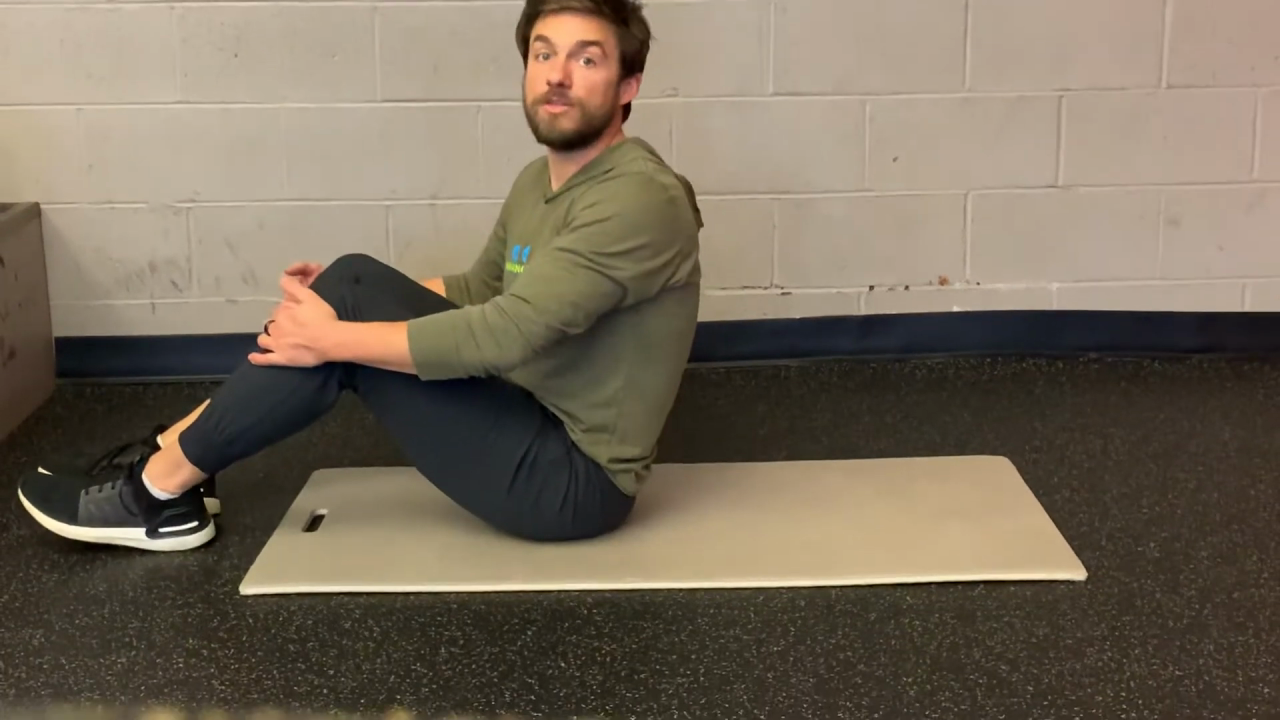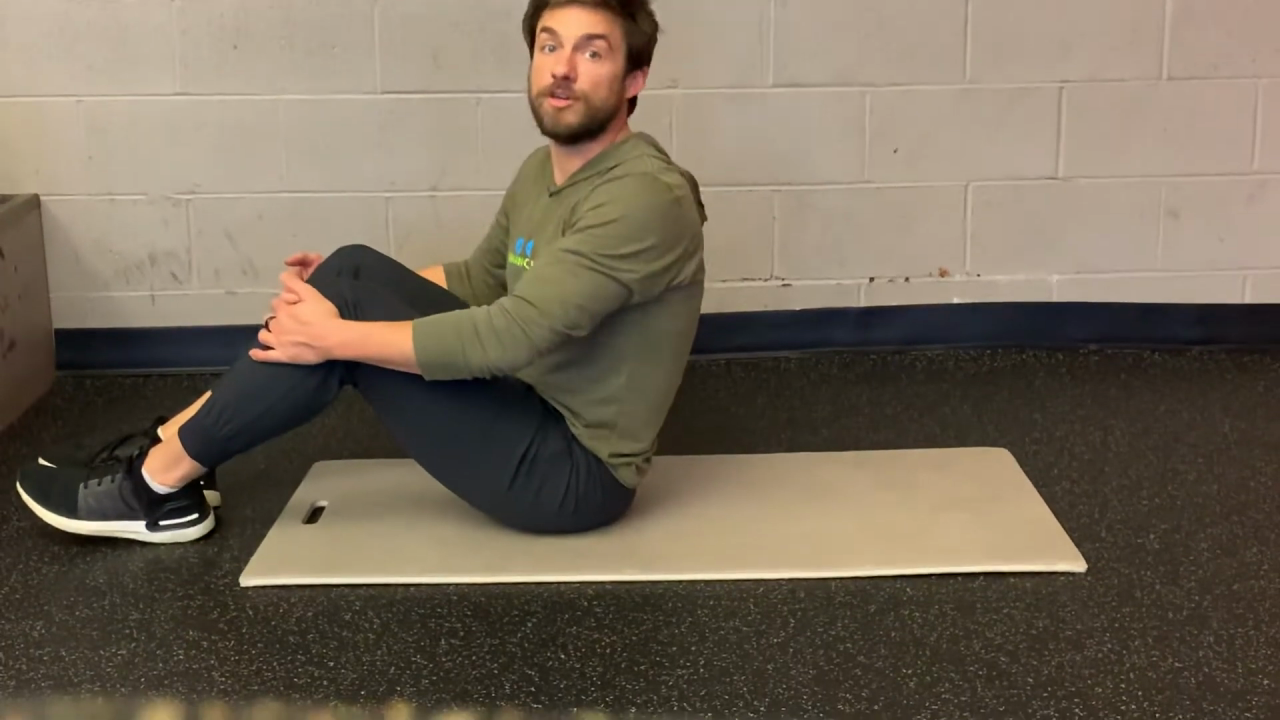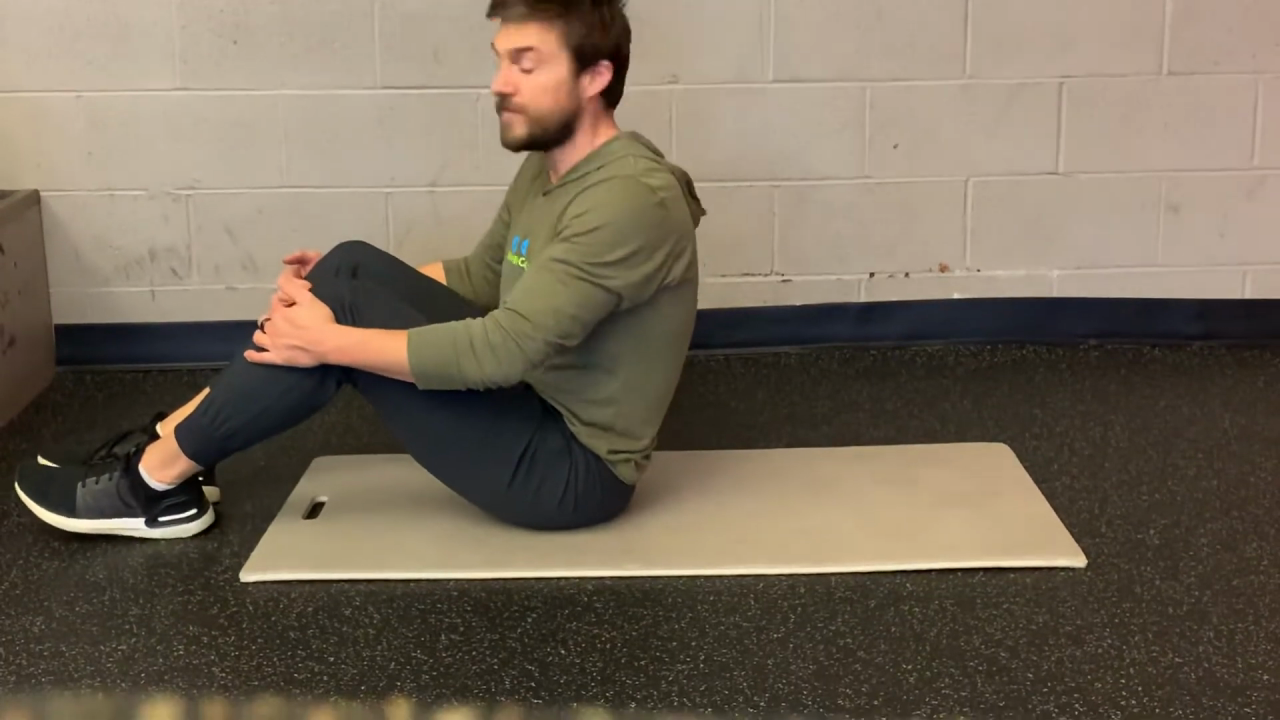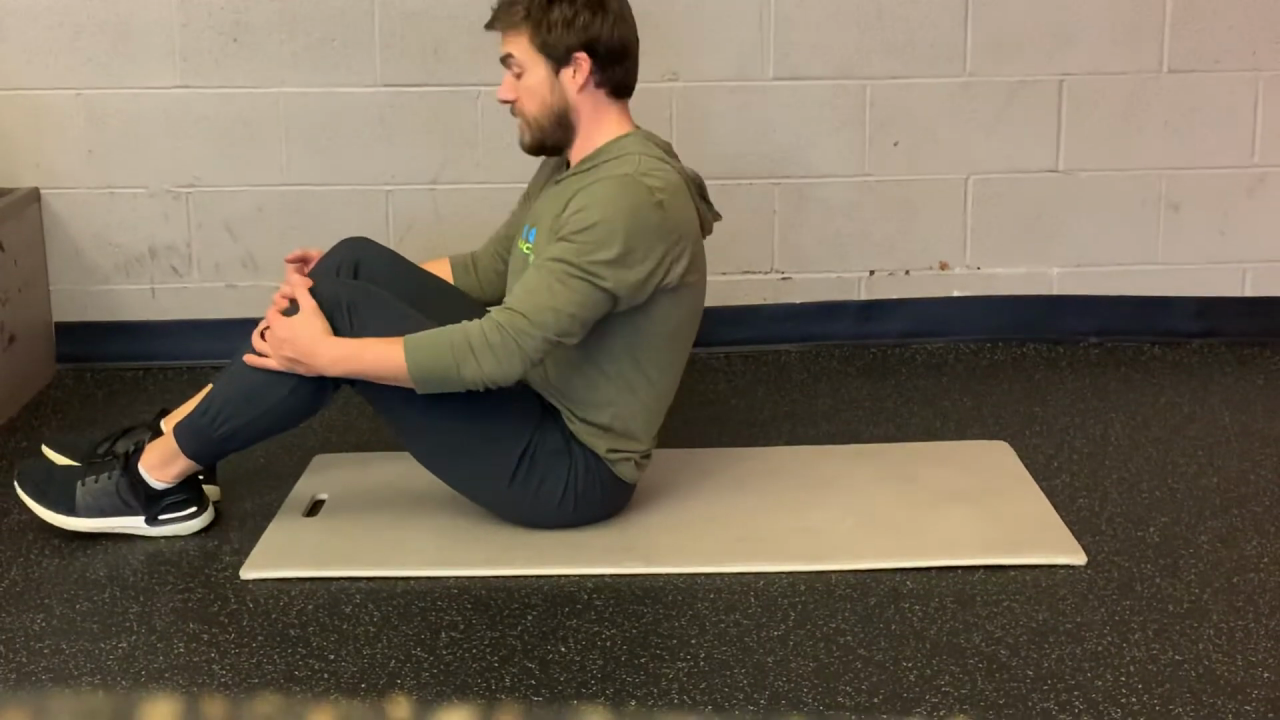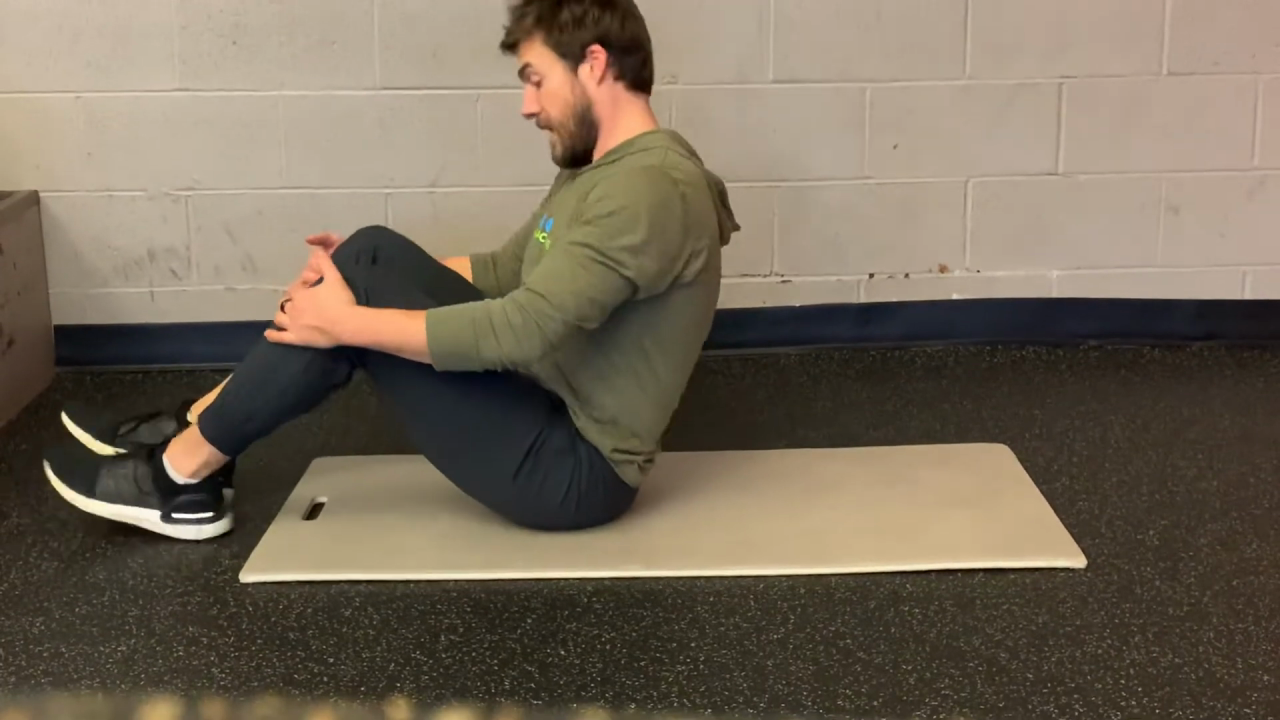
dt=0.3s
person 1, frame 1
left shoulder: (639, 200)
right shoulder: (539, 181)
left elbow: (504, 333)
right elbow: (480, 292)
left wrist: (333, 336)
right wrist: (345, 299)
left hip: (573, 481)
right hip: (539, 423)
left knee: (348, 318)
right knee: (354, 280)
left ankle: (159, 491)
right ankle: (176, 453)
person 1, frame 2
left shoulder: (645, 200)
right shoulder: (541, 172)
left elbow: (510, 335)
right elbow: (481, 280)
left wrist: (337, 335)
right wrist: (346, 289)
left hip: (574, 474)
right hip: (541, 414)
left knee: (348, 308)
right knee: (354, 268)
left ankle: (158, 482)
right ankle: (172, 445)
person 1, frame 3
left shoulder: (629, 201)
right shoulder: (547, 169)
left elbow: (505, 349)
right elbow: (482, 277)
left wrist: (330, 340)
right wrist: (342, 284)
left hip: (573, 471)
right hip: (541, 406)
left knee: (344, 308)
right knee: (353, 267)
left ankle: (156, 481)
right ankle: (175, 440)
person 1, frame 4
left shoulder: (630, 199)
right shoulder: (576, 166)
left elbow: (502, 350)
right elbow: (491, 272)
left wrist: (326, 354)
right wrist: (339, 280)
left hip: (571, 469)
right hip: (545, 406)
left knee: (341, 313)
right knee: (355, 263)
left ankle: (157, 479)
right ankle: (173, 438)
person 1, frame 5
left shoulder: (647, 189)
right shoulder: (605, 169)
left elbow: (517, 330)
right elbow: (507, 269)
left wrist: (350, 320)
right wrist: (355, 275)
left hip: (572, 473)
right hip: (554, 414)
left knee: (357, 305)
right knee: (376, 251)
left ankle: (180, 478)
right ankle: (195, 429)
